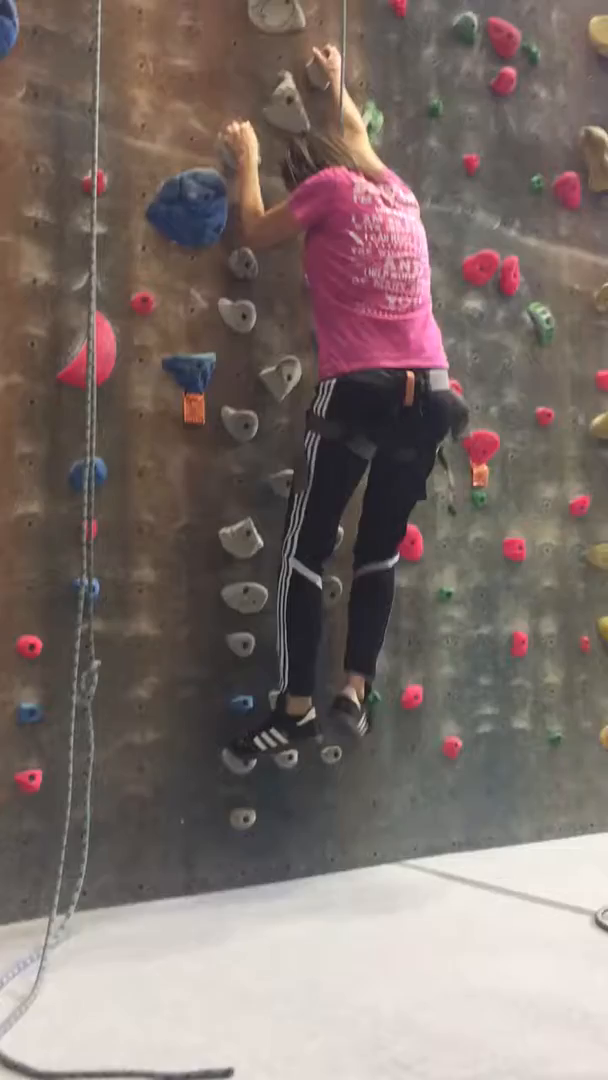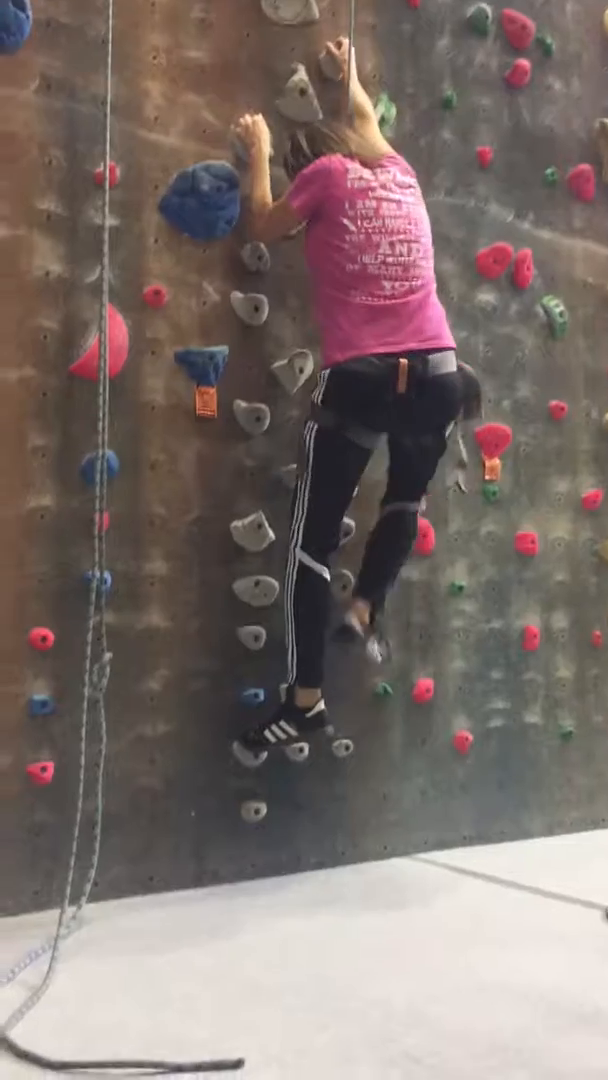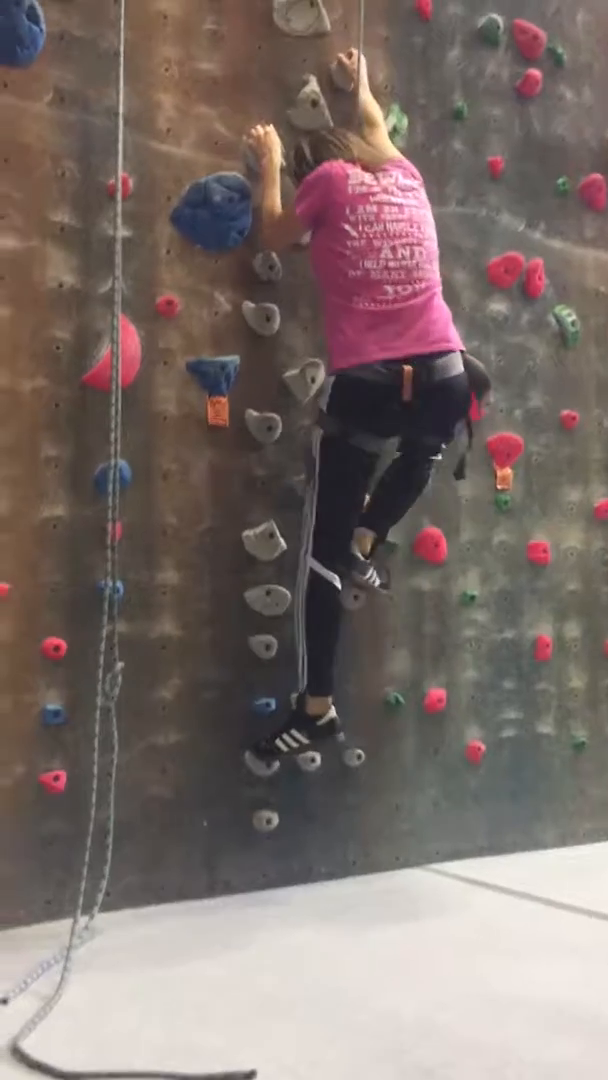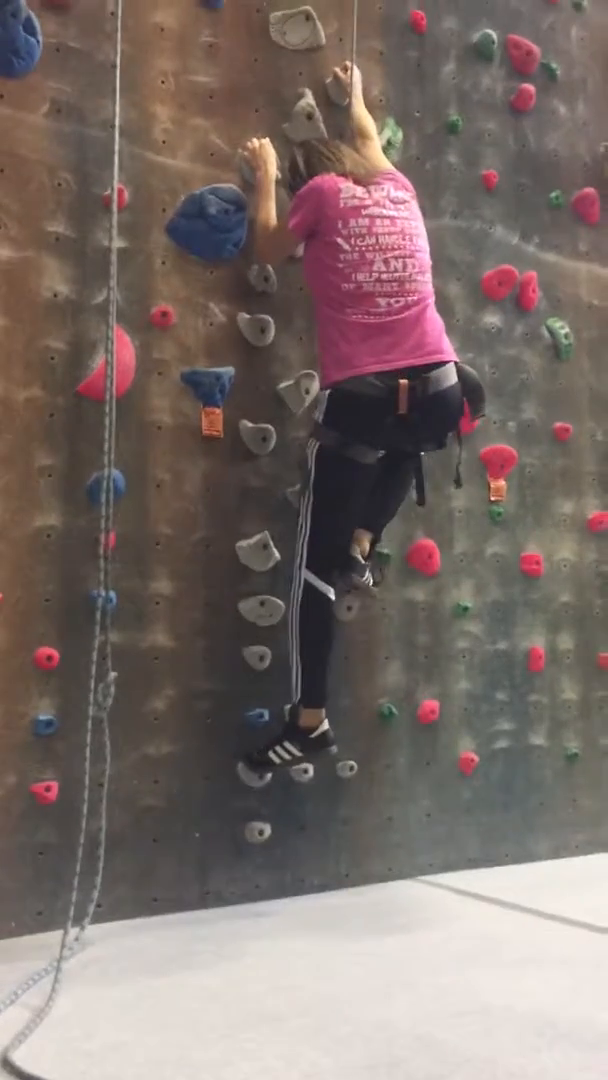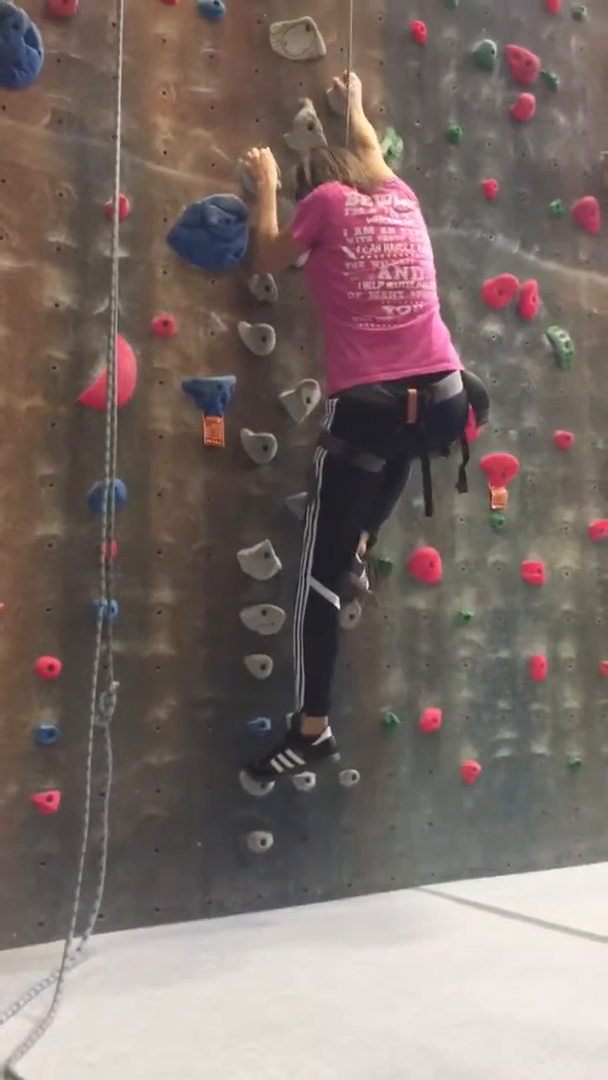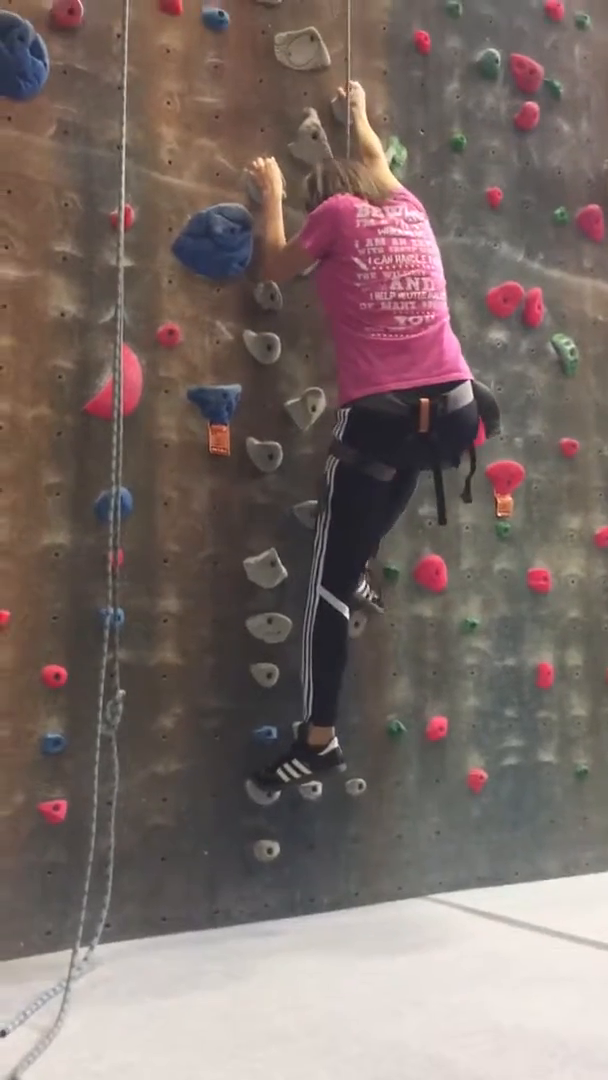
dt=0.2s
person 1, frame 1
left shoulder: (331, 187)
right shoulder: (397, 190)
left elbow: (255, 231)
right elbow: (355, 132)
left wrist: (247, 158)
right wrist: (336, 82)
left hip: (360, 392)
right hip: (428, 392)
left knee: (303, 552)
right knee: (382, 550)
left ankle: (295, 711)
right ankle: (355, 692)
person 1, frame 2
left shoulder: (328, 173)
right shoulder: (400, 173)
left elbow: (264, 227)
right elbow: (366, 122)
left wrist: (258, 152)
right wrist: (349, 71)
left hip: (360, 378)
right hip: (436, 375)
left knee: (311, 544)
right knee: (407, 497)
left ankle: (304, 702)
right ankle: (365, 611)
person 1, frame 3
left shoulder: (329, 179)
right shoulder: (406, 175)
left elbow: (273, 236)
right elbow: (376, 128)
left wrist: (269, 163)
right wrist: (360, 79)
left hip: (366, 386)
right hip: (442, 378)
left knee: (321, 551)
right knee: (424, 446)
left ankle: (316, 710)
right ankle: (367, 543)
person 1, frame 4
left shoulder: (322, 193)
right shoulder: (399, 189)
left elbow: (268, 249)
right elbow: (370, 141)
left wrist: (264, 175)
right wrist: (355, 93)
left hip: (359, 397)
right hip: (436, 390)
left knee: (313, 564)
right knee: (405, 441)
left ankle: (309, 722)
right ankle: (362, 545)
person 1, frame 5
left shoulder: (328, 201)
right shoulder: (401, 197)
left elbow: (269, 257)
right elbow: (370, 150)
left wrist: (266, 185)
right wrist: (354, 101)
left hip: (367, 407)
right hip: (443, 400)
left knee: (318, 572)
left ankle: (311, 730)
right ankle: (361, 550)
person 1, frame 6
left shoulder: (338, 211)
right shoulder: (411, 207)
left elbow: (276, 266)
right elbow: (374, 160)
left wrist: (271, 194)
right wrist: (358, 110)
left hip: (379, 415)
right hip: (453, 409)
left knee: (328, 582)
left ankle: (318, 740)
right ankle: (363, 568)
